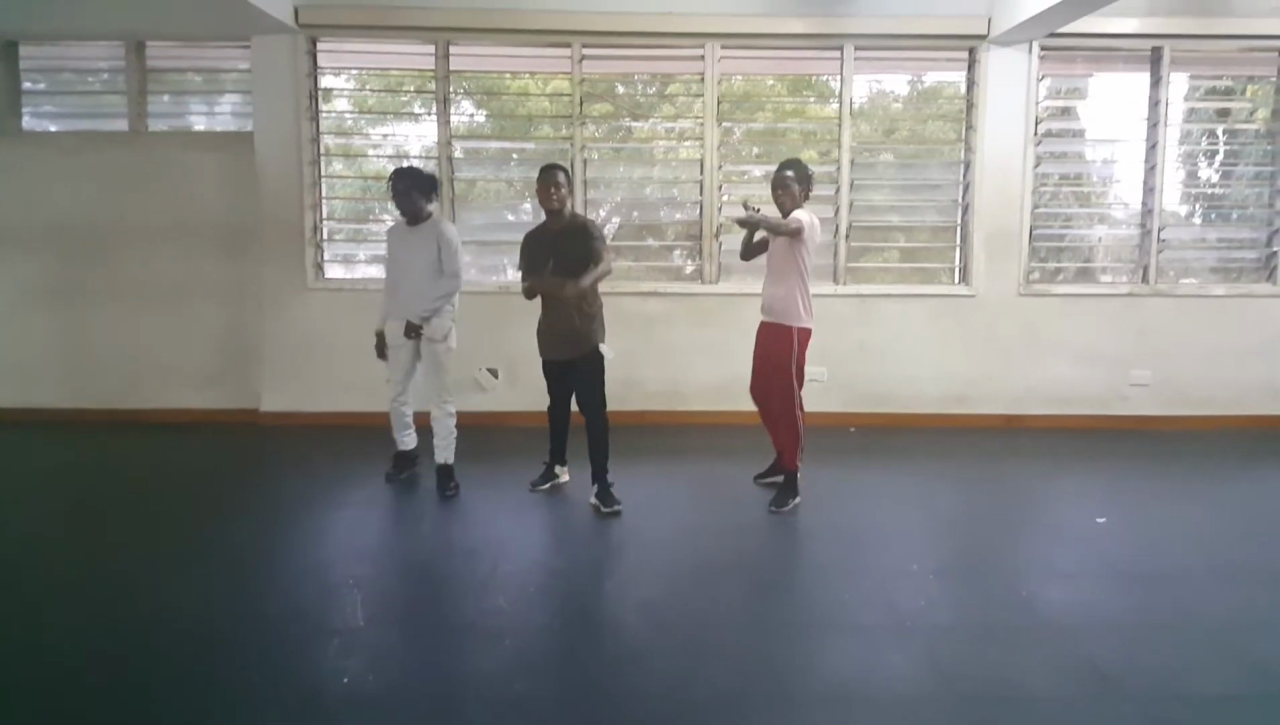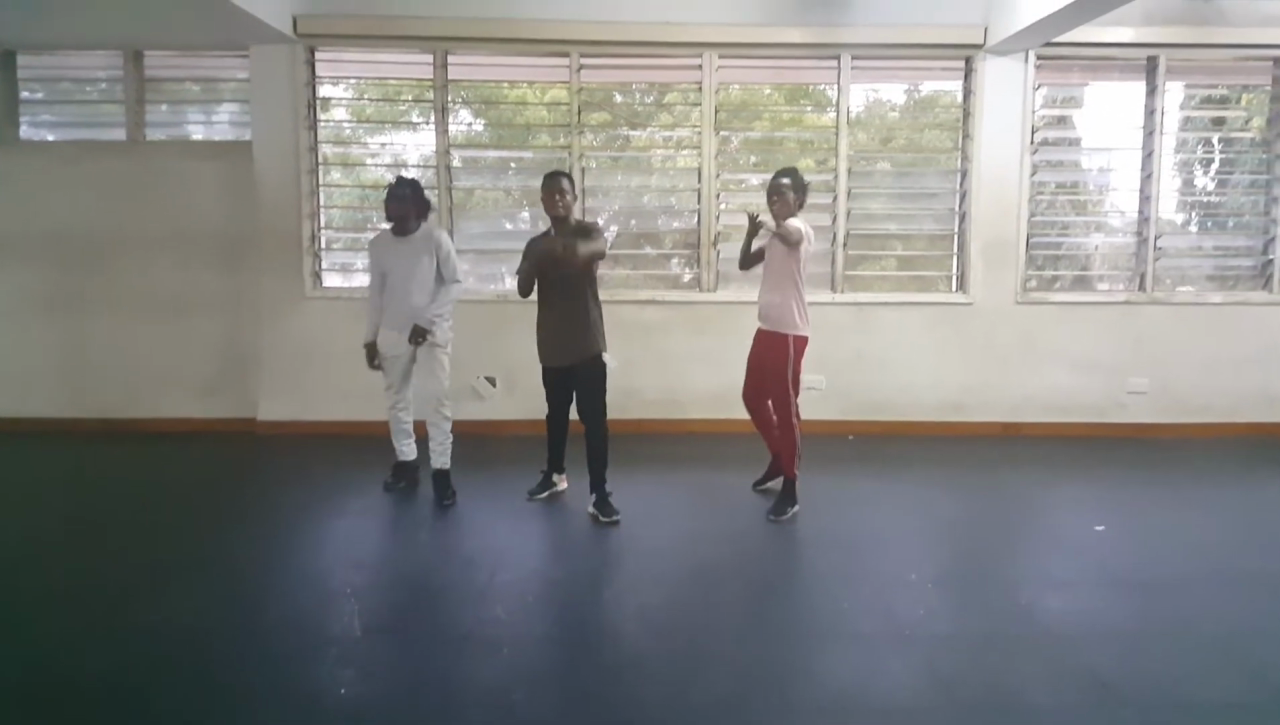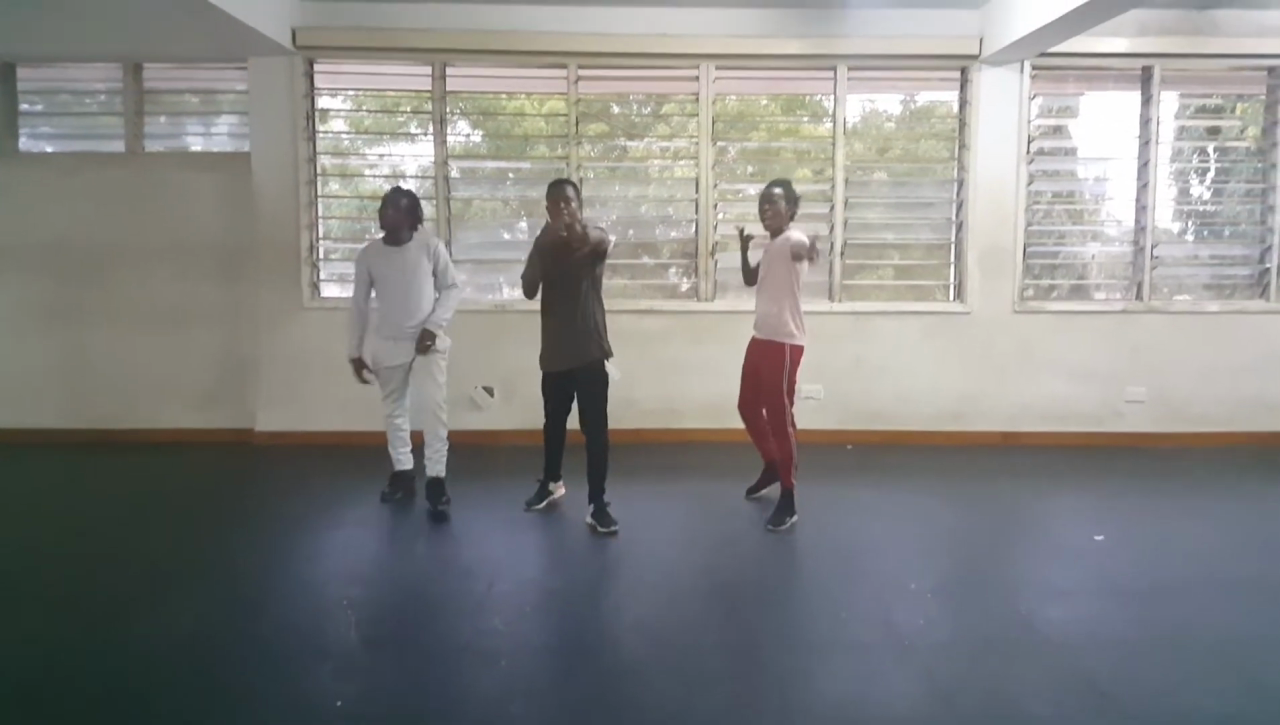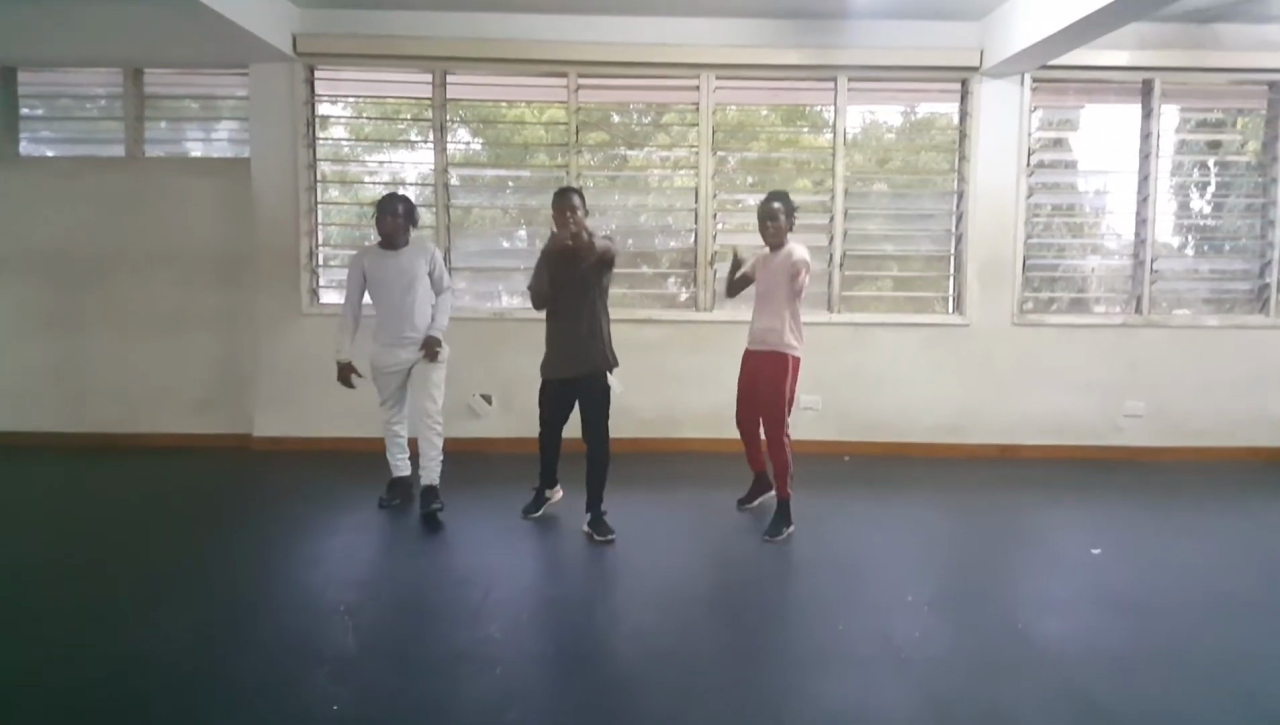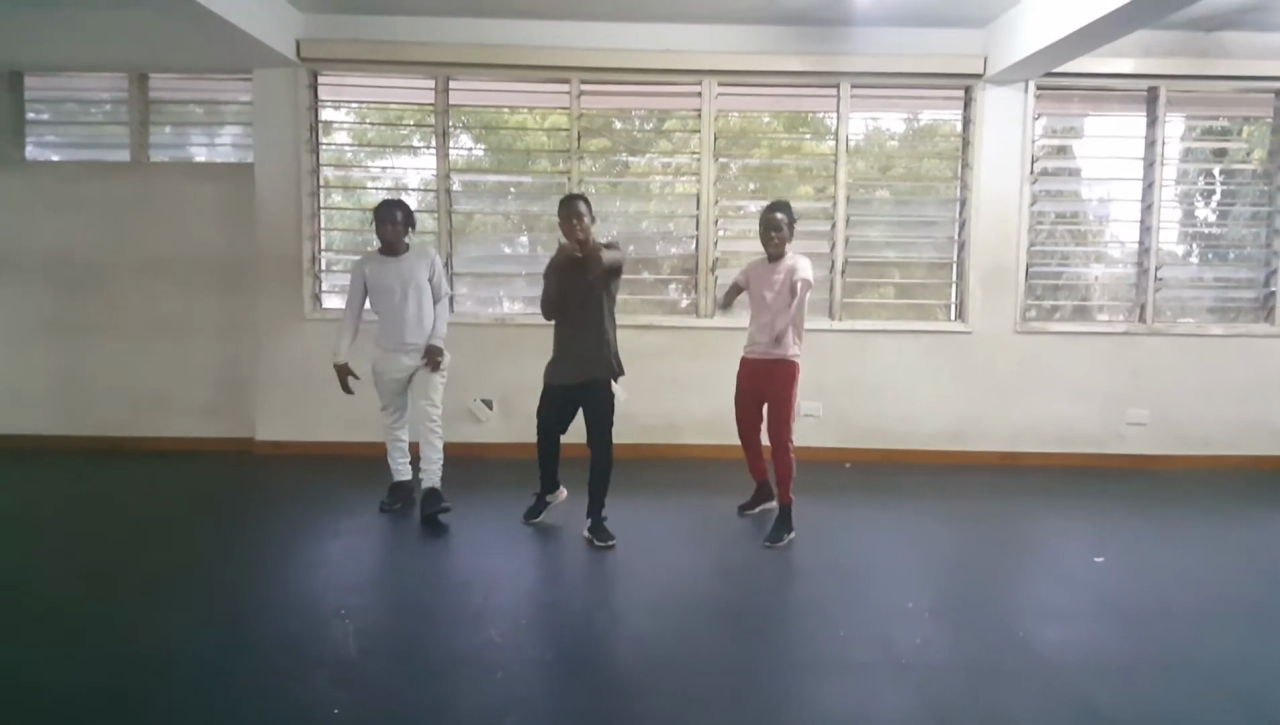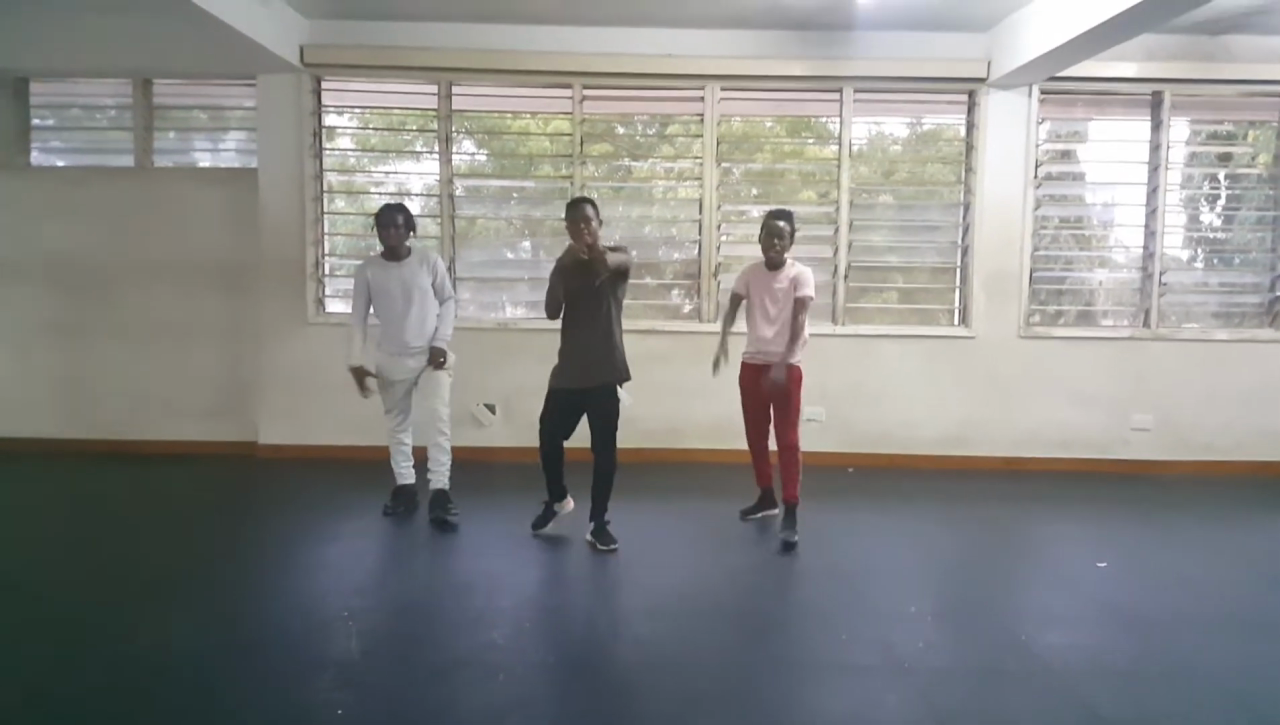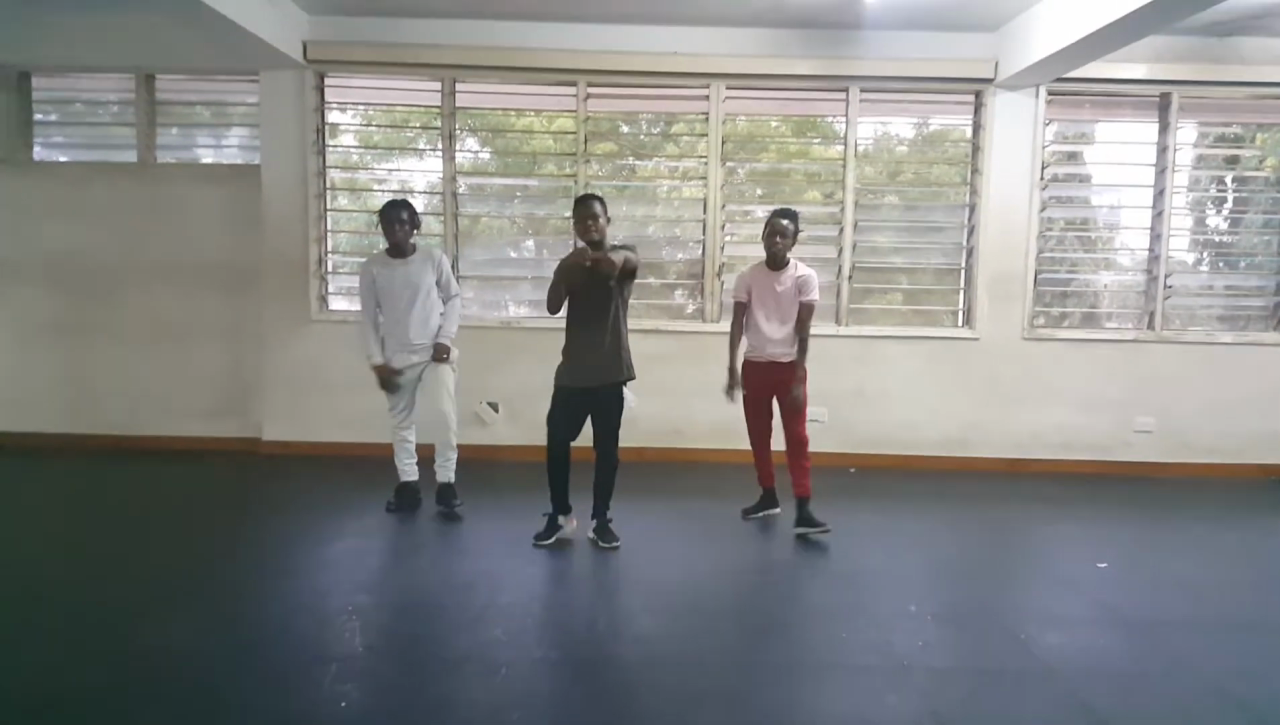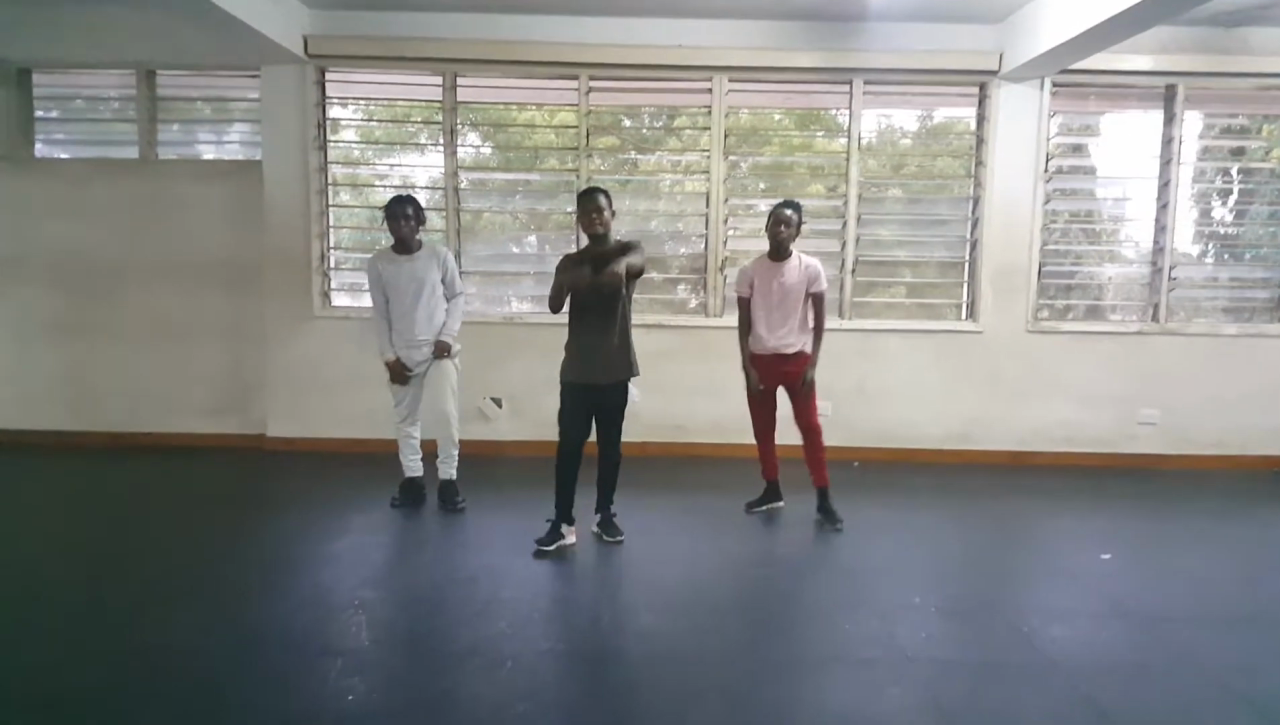
dt=0.1s
person 1, frame 1
left shoulder: (585, 228)
right shoulder: (532, 239)
left elbow: (605, 263)
right elbow: (528, 289)
left wrist: (580, 285)
right wrist: (538, 284)
left hip: (585, 334)
right hip: (552, 336)
left knee: (594, 409)
right knee: (558, 404)
left ankle: (601, 484)
right ankle: (557, 466)
person 1, frame 2
left shoulder: (586, 233)
right shoulder: (537, 244)
left elbow: (600, 245)
right elbow: (523, 289)
left wrist: (580, 249)
right wrist: (535, 255)
left hip: (586, 342)
right hip: (552, 343)
left knee: (594, 418)
right knee: (557, 413)
left ankle: (599, 494)
right ankle: (555, 474)
person 1, frame 3
left shoulder: (592, 240)
right shoulder: (544, 247)
left elbow: (601, 240)
right elbow: (528, 291)
left wrist: (583, 234)
right wrist: (541, 245)
left hip: (590, 348)
right hip: (555, 350)
left knee: (595, 427)
right knee: (554, 420)
left ankle: (597, 504)
right ankle: (551, 482)
person 1, frame 4
left shoulder: (598, 249)
right shoulder: (551, 256)
left elbow: (608, 248)
right elbow: (538, 302)
left wrist: (591, 244)
right wrist: (546, 255)
left hip: (593, 359)
right hip: (557, 358)
left knee: (597, 437)
right knee: (549, 427)
left ankle: (594, 513)
right ankle: (548, 487)
person 1, frame 5
left shoulder: (607, 256)
right shoulder: (559, 264)
left elbow: (617, 257)
right elbow: (548, 312)
left wrist: (598, 256)
right wrist: (556, 265)
left hip: (598, 365)
right hip: (563, 365)
left knee: (601, 443)
right knee: (547, 431)
left ankle: (595, 519)
right ankle: (549, 490)
person 1, frame 6
left shoulder: (615, 260)
right shoulder: (567, 267)
left elbow: (623, 259)
right elbow: (551, 312)
left wrist: (606, 257)
right wrist: (560, 269)
left hip: (605, 370)
right hip: (568, 369)
left knee: (604, 448)
right knee: (549, 435)
left ankle: (598, 522)
right ankle: (558, 498)
person 1, frame 7
left shoulder: (622, 258)
right shoulder: (571, 266)
left elbow: (630, 259)
right elbow: (552, 306)
left wrist: (615, 257)
right wrist: (564, 270)
left hip: (610, 369)
right hip: (573, 368)
left knee: (607, 447)
right knee: (557, 439)
left ankle: (600, 519)
right ankle: (560, 514)
person 1, frame 8
left shoulder: (627, 252)
right shoulder: (571, 262)
left elbow: (636, 260)
right elbow: (554, 301)
left wrist: (620, 265)
right wrist: (567, 282)
left hip: (615, 365)
right hip: (577, 367)
left knee: (610, 443)
right knee: (569, 442)
left ankle: (604, 514)
right ankle: (562, 523)
person 2, frame 1
left shoulder: (804, 219)
right shoulder: (778, 227)
left elbow: (785, 228)
right elbow: (746, 255)
left wrist: (756, 220)
right wrist: (753, 226)
left hip: (792, 325)
right hip: (770, 322)
left knee: (788, 399)
right knee: (761, 392)
left ankle: (791, 482)
right ankle: (783, 459)
person 2, frame 2
left shoulder: (795, 227)
right shoulder: (774, 234)
left elbow: (791, 237)
right elbow: (745, 264)
right wrist: (752, 235)
left hip: (788, 333)
right hip: (766, 329)
left knee: (785, 407)
right knee: (753, 398)
left ankle: (789, 490)
right ankle: (779, 462)
person 2, frame 3
left shoulder: (793, 239)
right shoulder: (768, 246)
left elbow: (799, 250)
right elbow: (751, 280)
left wrist: (808, 250)
right wrist: (744, 249)
left hip: (784, 342)
right hip: (761, 338)
left knee: (780, 417)
right knee: (748, 406)
left ankle: (788, 500)
right ankle: (771, 467)
person 2, frame 4
left shoulder: (796, 253)
right shoulder: (760, 260)
left elbow: (800, 274)
right elbow: (732, 291)
left wrist: (797, 273)
right wrist: (734, 269)
left hip: (782, 353)
right hip: (754, 351)
left knee: (776, 428)
right knee: (745, 420)
left ankle: (784, 510)
right ankle: (762, 481)
person 2, frame 5
left shoulder: (799, 265)
right shoulder: (752, 268)
left elbow: (798, 297)
right elbow: (727, 299)
left wrist: (782, 329)
right wrist: (727, 295)
left hip: (782, 361)
right hip: (752, 359)
left knee: (781, 436)
right knee: (747, 429)
left ankle: (785, 517)
right ankle: (764, 491)
person 2, frame 6
left shoulder: (801, 275)
right shoulder: (748, 275)
left elbow: (798, 325)
right elbow: (731, 315)
left wrist: (783, 367)
right wrist: (721, 349)
left hip: (786, 368)
right hip: (752, 365)
left knee: (787, 441)
right knee: (756, 438)
left ankle: (790, 517)
right ankle: (766, 497)
person 2, frame 7
left shoulder: (804, 276)
right shoulder: (747, 277)
left elbow: (803, 331)
right elbow: (738, 324)
left wrist: (797, 378)
right wrist: (732, 369)
left hip: (789, 367)
right hip: (755, 365)
left knee: (797, 436)
right knee: (758, 436)
left ankle: (804, 512)
right ankle: (769, 497)
person 2, frame 8
left shoulder: (810, 267)
right shoulder: (750, 270)
left elbow: (818, 318)
right elbow: (744, 322)
left wrist: (813, 364)
right wrist: (746, 366)
left hip: (796, 358)
right hip: (760, 360)
left knee: (810, 427)
right knee: (763, 429)
left ankle: (824, 501)
right ankle: (772, 490)
person 3, frame 1
left shoulder: (442, 230)
right shoulder: (394, 233)
left elbow: (453, 280)
left wrist: (419, 317)
right wrist: (381, 327)
left hip: (435, 324)
right hip: (401, 326)
left knee: (440, 397)
right knee: (397, 393)
left ankle: (445, 466)
right ankle: (406, 452)
person 3, frame 2
left shoulder: (436, 238)
right shoulder: (379, 244)
left elbow: (453, 284)
right elbow: (376, 294)
left wrist: (426, 322)
right wrist: (370, 338)
left hip: (431, 333)
right hip: (393, 335)
left knee: (438, 401)
right knee: (397, 401)
left ankle: (441, 472)
right ankle: (406, 463)
person 3, frame 3
left shoulder: (431, 247)
right shoulder: (368, 254)
left elbow: (451, 289)
right elbow: (360, 305)
left wrist: (433, 328)
right wrist: (355, 352)
left hip: (427, 341)
right hip: (388, 344)
left knee: (434, 406)
right knee: (394, 410)
left ankle: (435, 480)
right ankle: (403, 473)
person 3, frame 4
left shoulder: (428, 252)
right shoulder: (363, 260)
left elbow: (445, 293)
right elbow: (352, 308)
left wrist: (437, 333)
right wrist: (343, 356)
left hip: (426, 347)
right hip: (387, 351)
left knee: (429, 413)
right knee: (393, 416)
left ankle: (430, 486)
right ankle: (401, 479)
person 3, frame 5
left shoulder: (427, 258)
right shoulder: (364, 267)
left elbow: (442, 300)
right elbow: (352, 313)
left wrist: (437, 341)
right wrist: (341, 359)
left hip: (427, 354)
right hip: (389, 356)
left knee: (430, 417)
right knee: (394, 421)
left ankle: (431, 489)
right ankle: (402, 483)
person 3, frame 6
left shoulder: (430, 262)
right shoulder: (367, 270)
left elbow: (448, 302)
right elbow: (358, 319)
left wrist: (441, 343)
right wrist: (356, 363)
left hip: (430, 356)
right hip: (392, 361)
left knee: (438, 419)
right knee: (397, 425)
left ankle: (439, 489)
right ankle: (405, 487)
person 3, frame 7
left shoulder: (435, 259)
right shoulder: (372, 267)
left elbow: (453, 299)
right elbow: (369, 317)
left wrist: (445, 339)
right wrist: (377, 361)
left hip: (435, 352)
right hip: (397, 357)
left knee: (444, 414)
right knee: (401, 422)
left ankle: (445, 482)
right ankle: (408, 484)
person 3, frame 8
left shoulder: (440, 256)
right shoulder: (378, 263)
left elbow: (456, 297)
right elbow: (380, 313)
left wrist: (447, 337)
right wrist: (389, 356)
left hip: (438, 350)
right hip: (403, 354)
left knee: (445, 413)
right knee: (406, 418)
left ankle: (448, 481)
right ankle: (413, 480)
